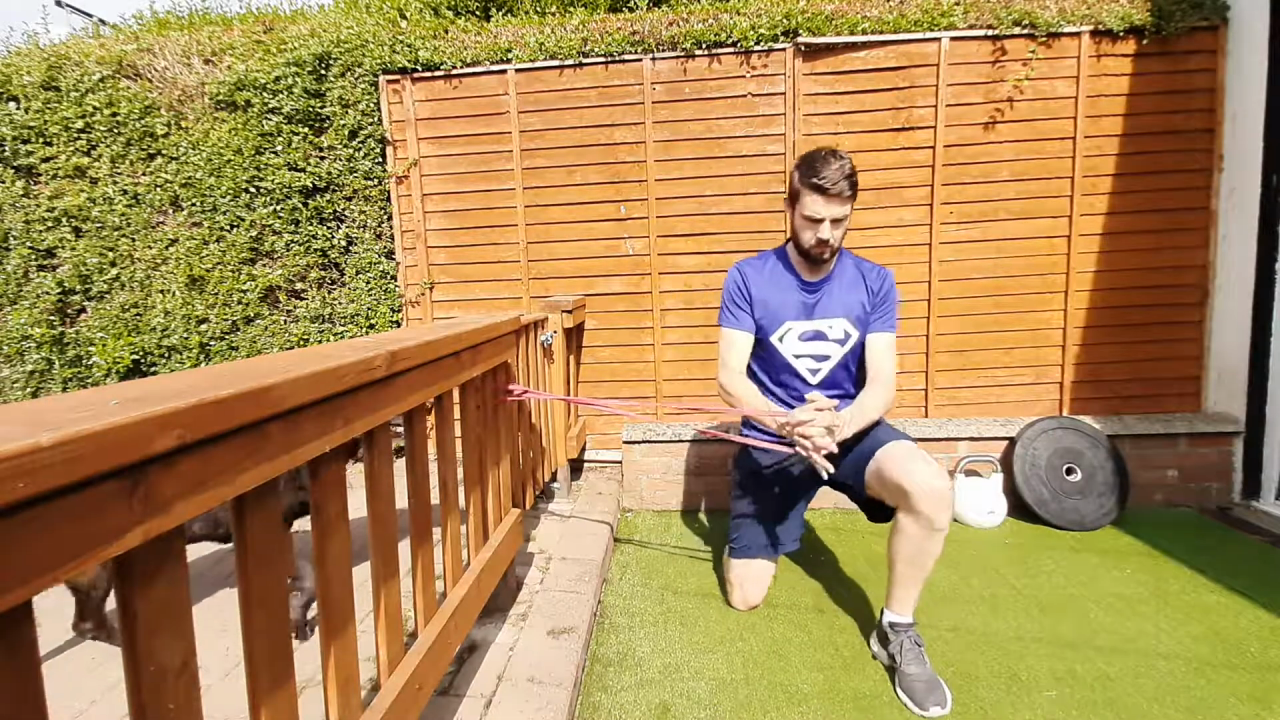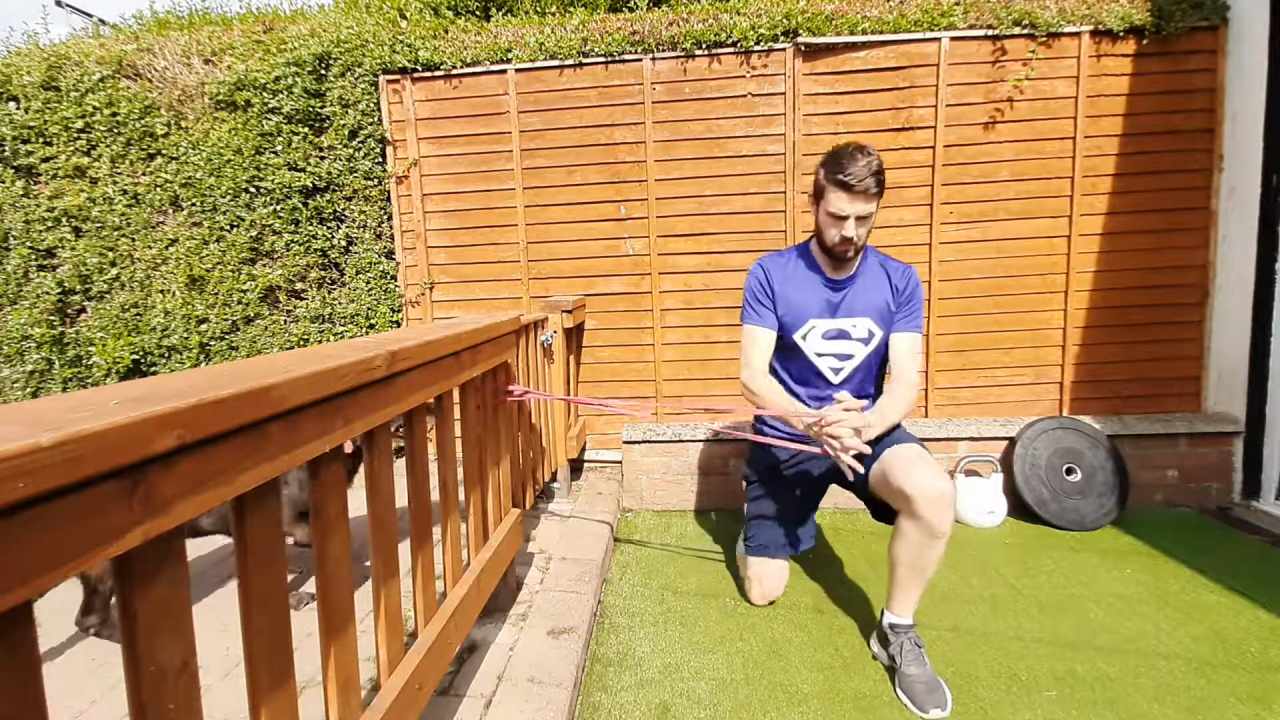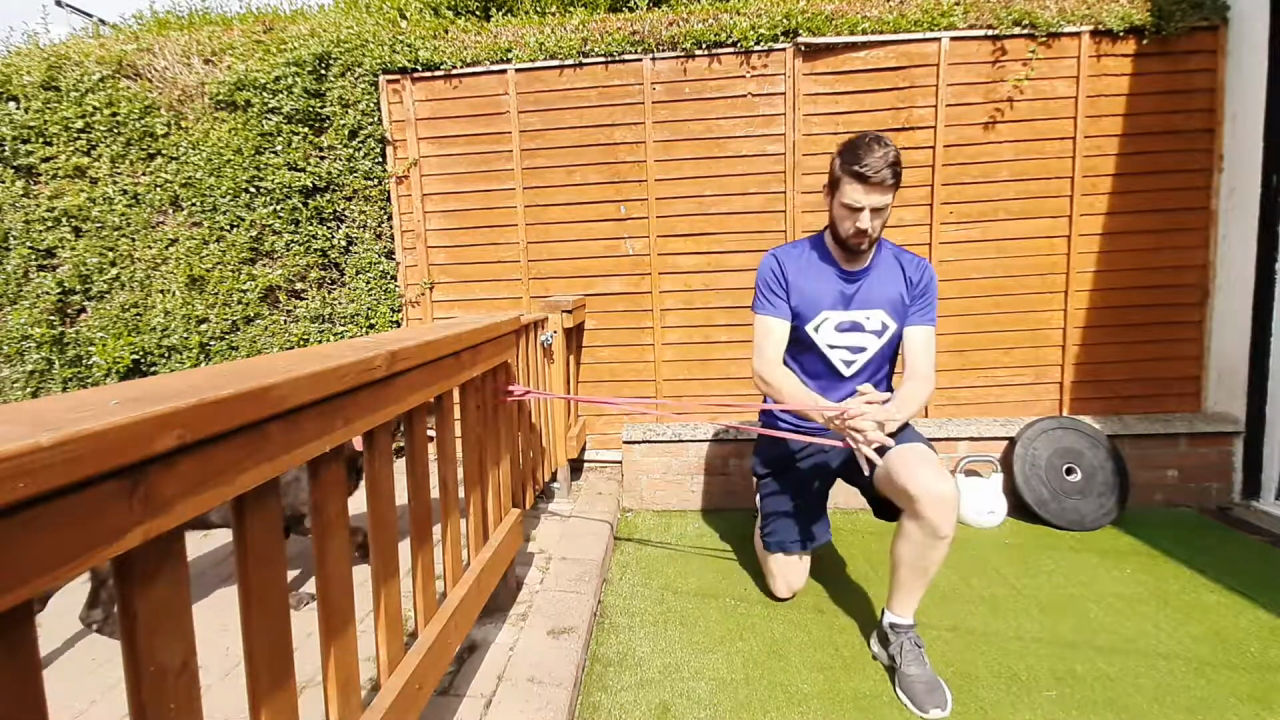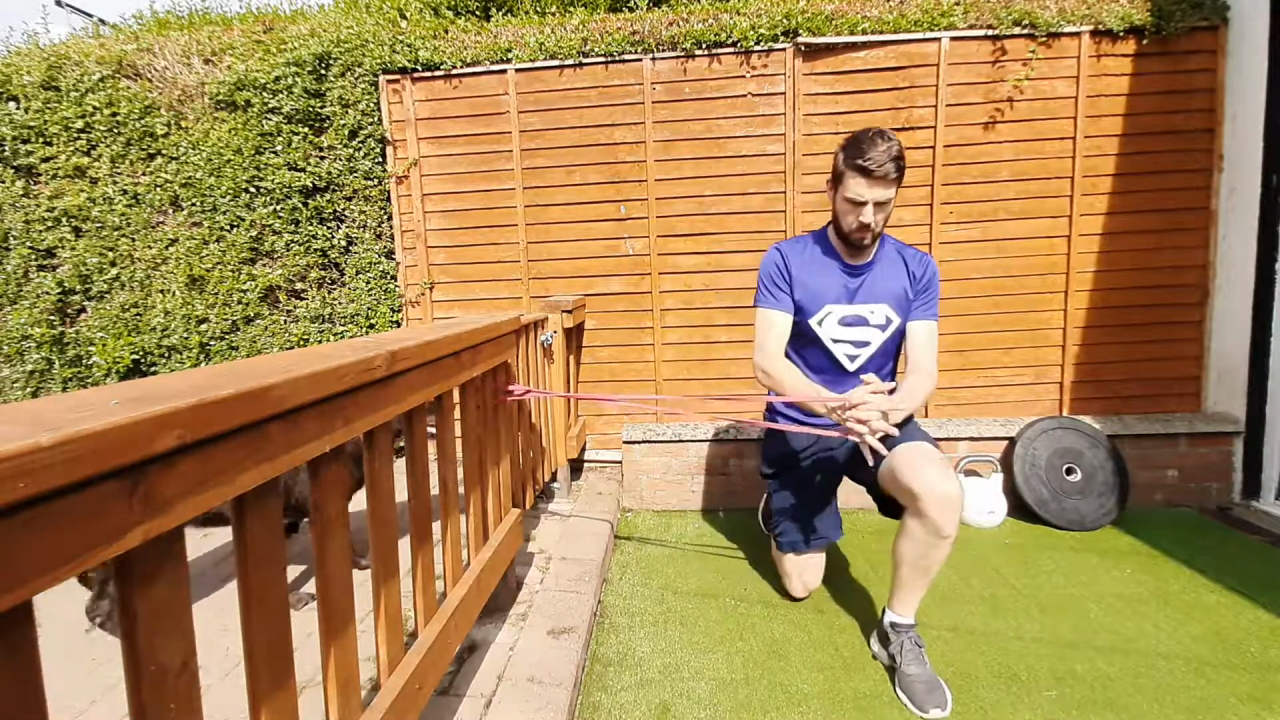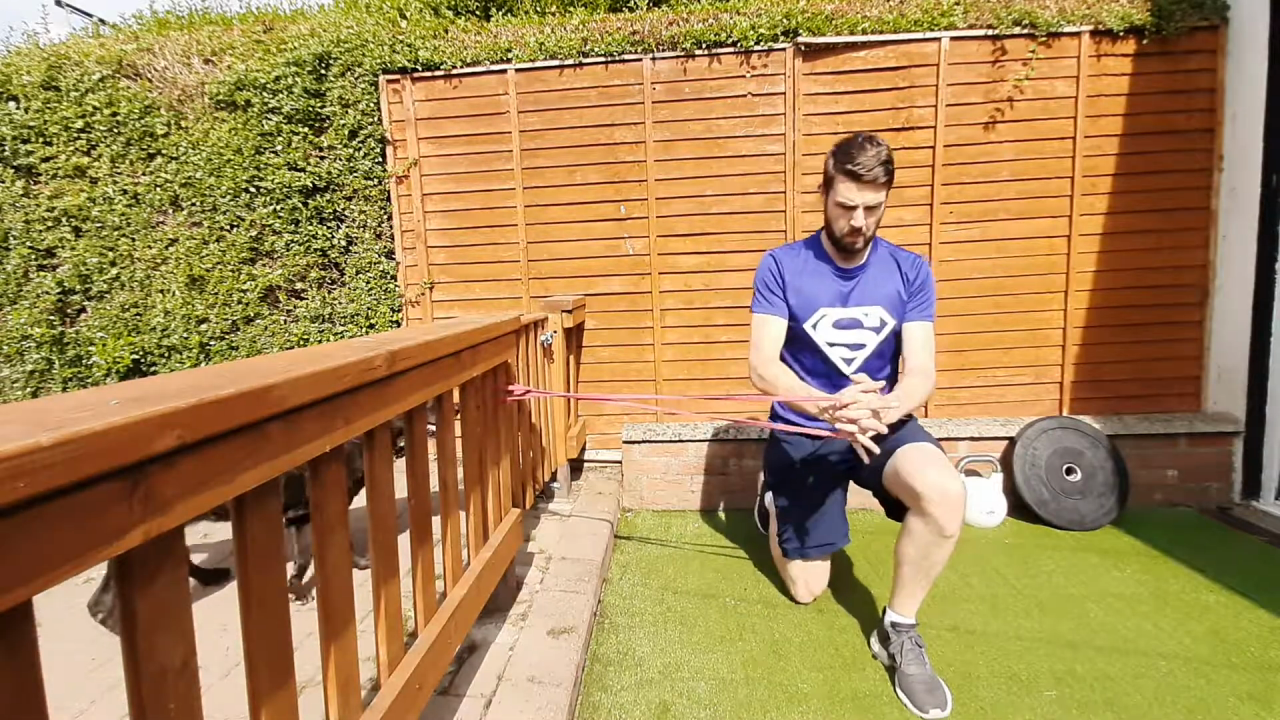
dt=0.1s
person 1, frame 1
left shoulder: (874, 282)
right shoulder: (749, 277)
left elbow: (883, 382)
right elbow: (729, 377)
left wrist: (839, 426)
right wrist: (789, 424)
left hip: (848, 428)
right hip: (769, 441)
left knee: (930, 487)
right knee: (745, 596)
left ankle: (896, 629)
right ankle: (750, 520)
person 1, frame 2
left shoulder: (899, 280)
right shoulder: (771, 274)
left elbow: (906, 383)
right elbow: (752, 375)
left wrist: (864, 425)
right wrist: (814, 423)
left hip: (866, 426)
right hip: (786, 438)
left knee: (934, 493)
right knee: (762, 593)
left ankle: (897, 631)
right ankle: (761, 519)
person 1, frame 3
left shoulder: (913, 273)
right shoulder: (783, 266)
left elbow: (921, 375)
right elbow: (765, 368)
left wrist: (884, 418)
right wrist: (832, 416)
left hip: (876, 422)
right hip: (792, 430)
left knee: (937, 495)
right knee: (784, 585)
left ankle: (897, 630)
right ankle: (770, 510)
person 1, frame 4
left shoulder: (916, 269)
right shoulder: (786, 261)
left elbow: (924, 371)
right elbow: (767, 362)
left wrist: (887, 409)
right wrist: (838, 408)
left hip: (880, 417)
right hip: (798, 426)
left knee: (941, 494)
right knee: (800, 586)
left ankle: (898, 630)
right ankle: (774, 504)
person 1, frame 5
left shoulder: (911, 271)
right shoulder: (782, 266)
left elbow: (921, 372)
right elbow: (764, 366)
left wrist: (882, 411)
right wrist: (829, 407)
left hip: (882, 420)
right hip: (801, 431)
left knee: (944, 493)
right knee: (806, 590)
left ankle: (898, 630)
right ankle: (774, 505)
